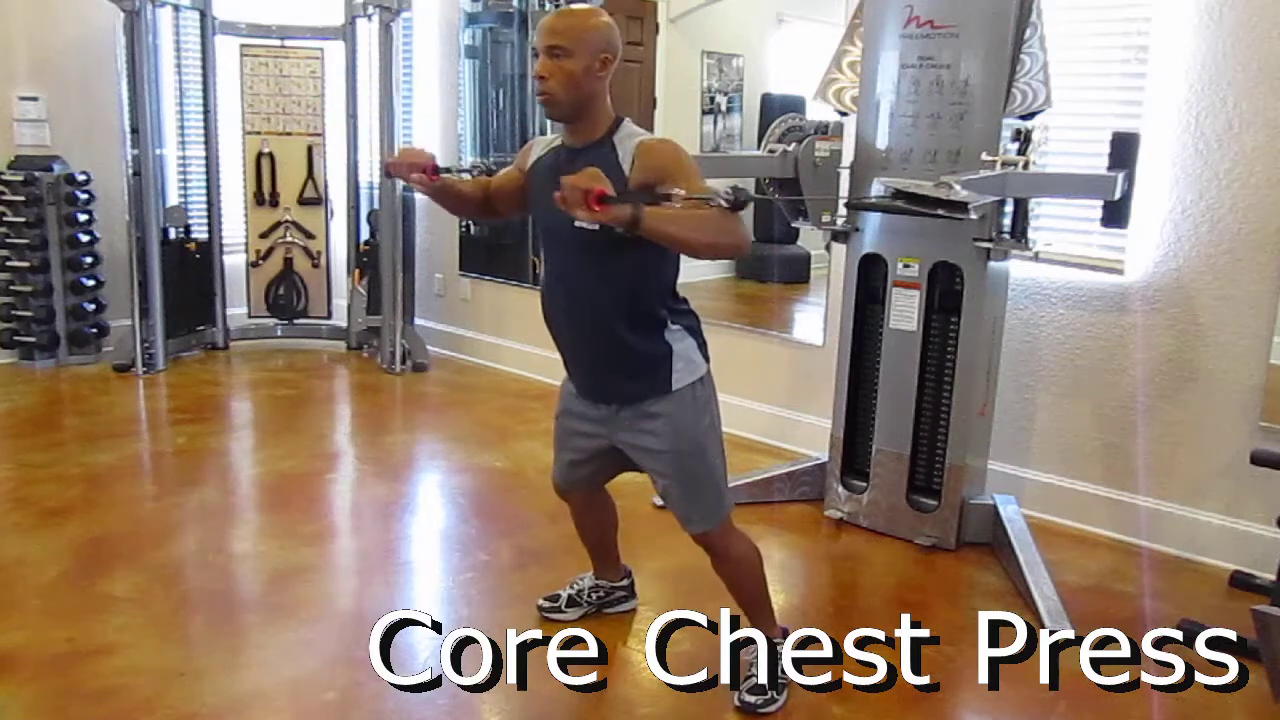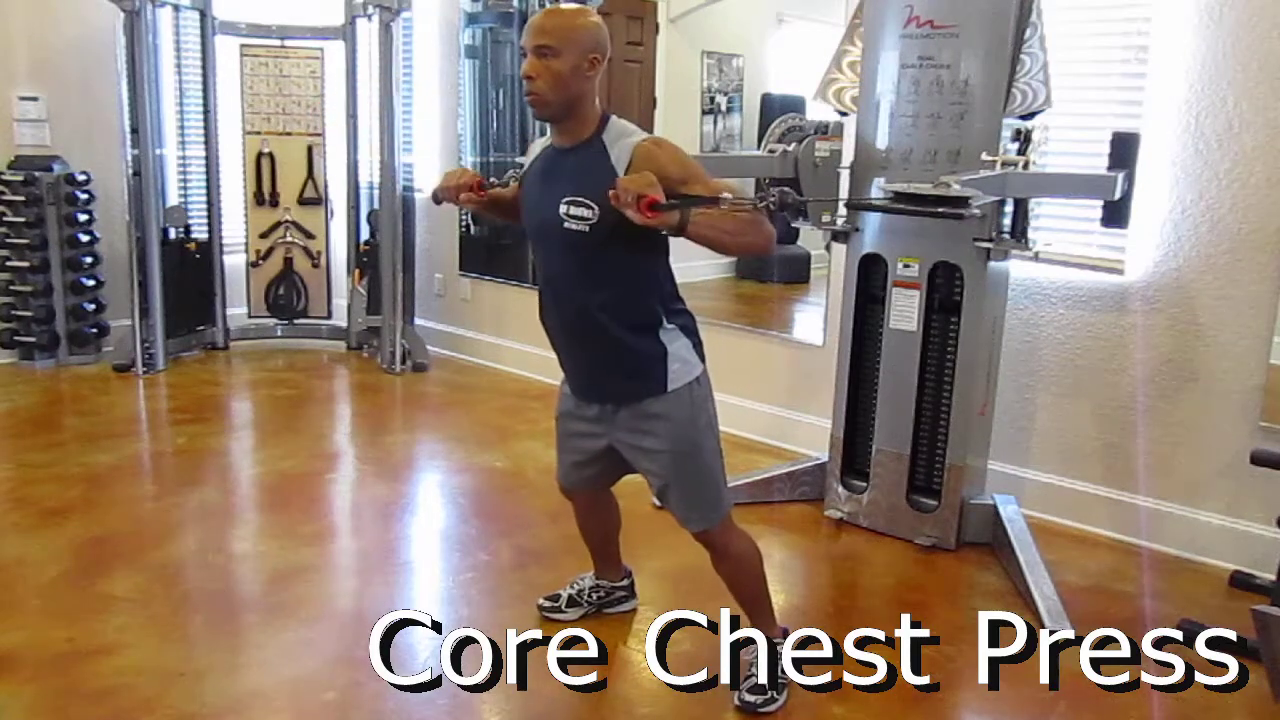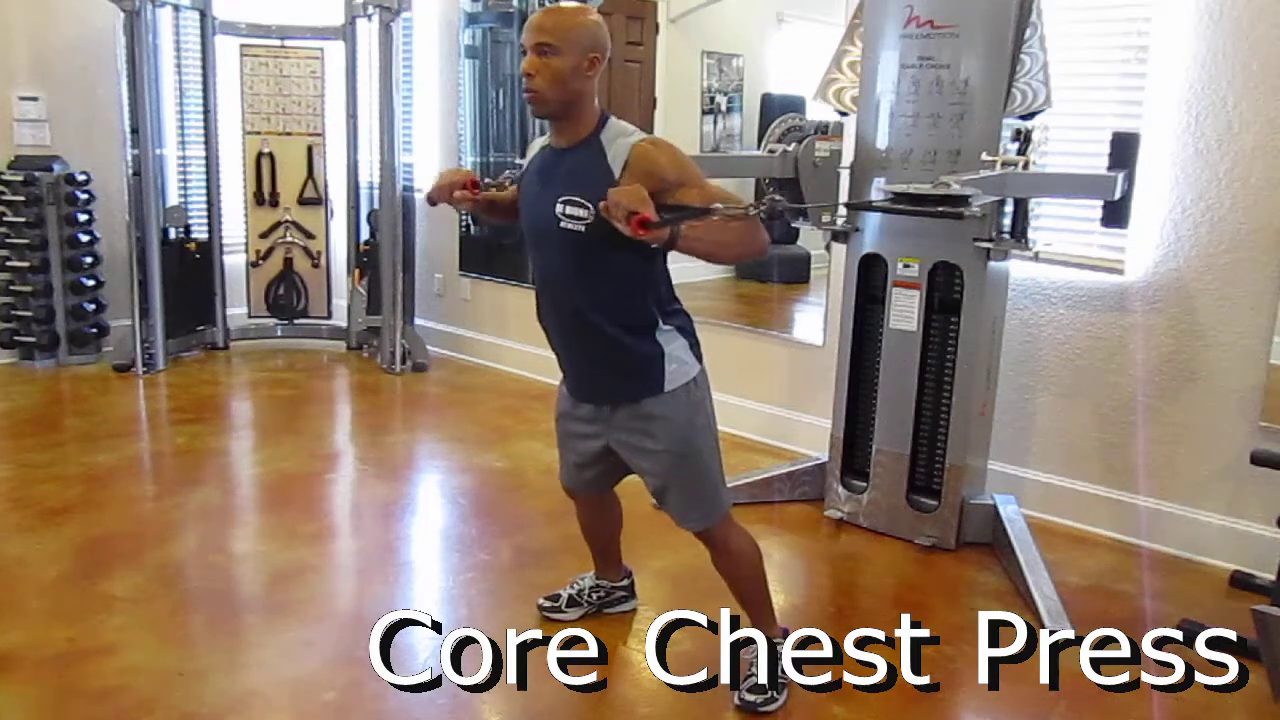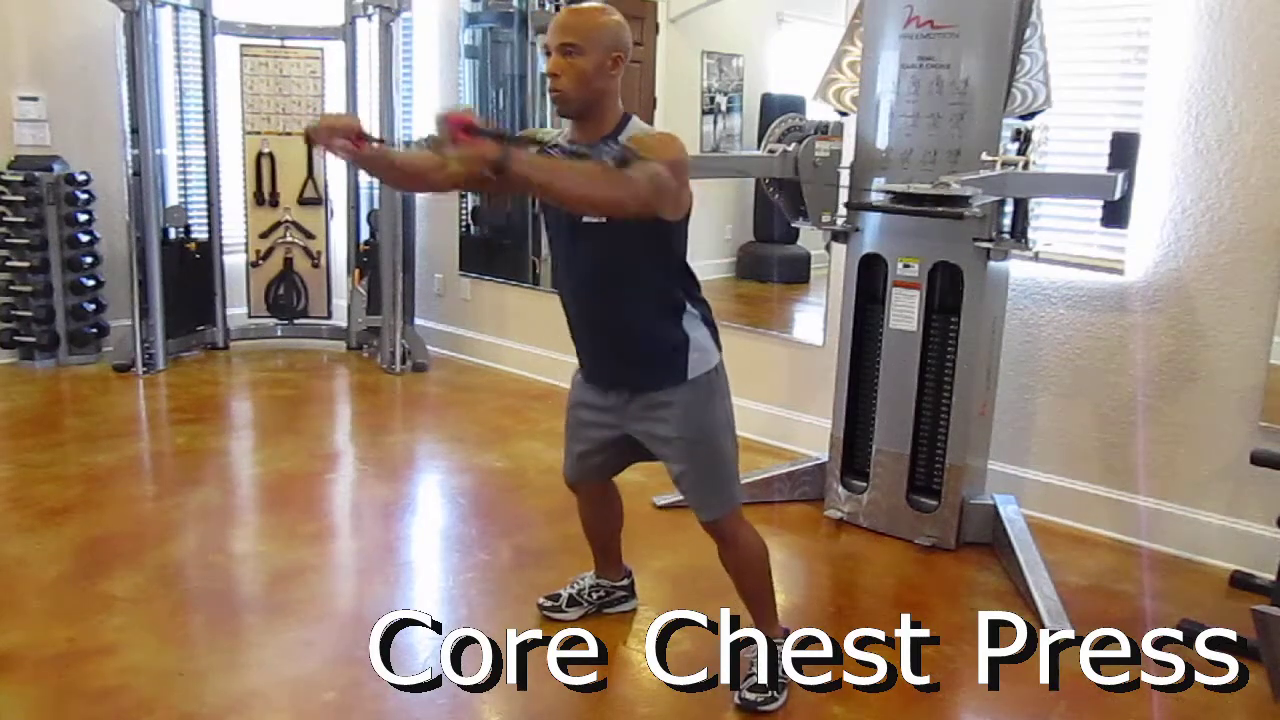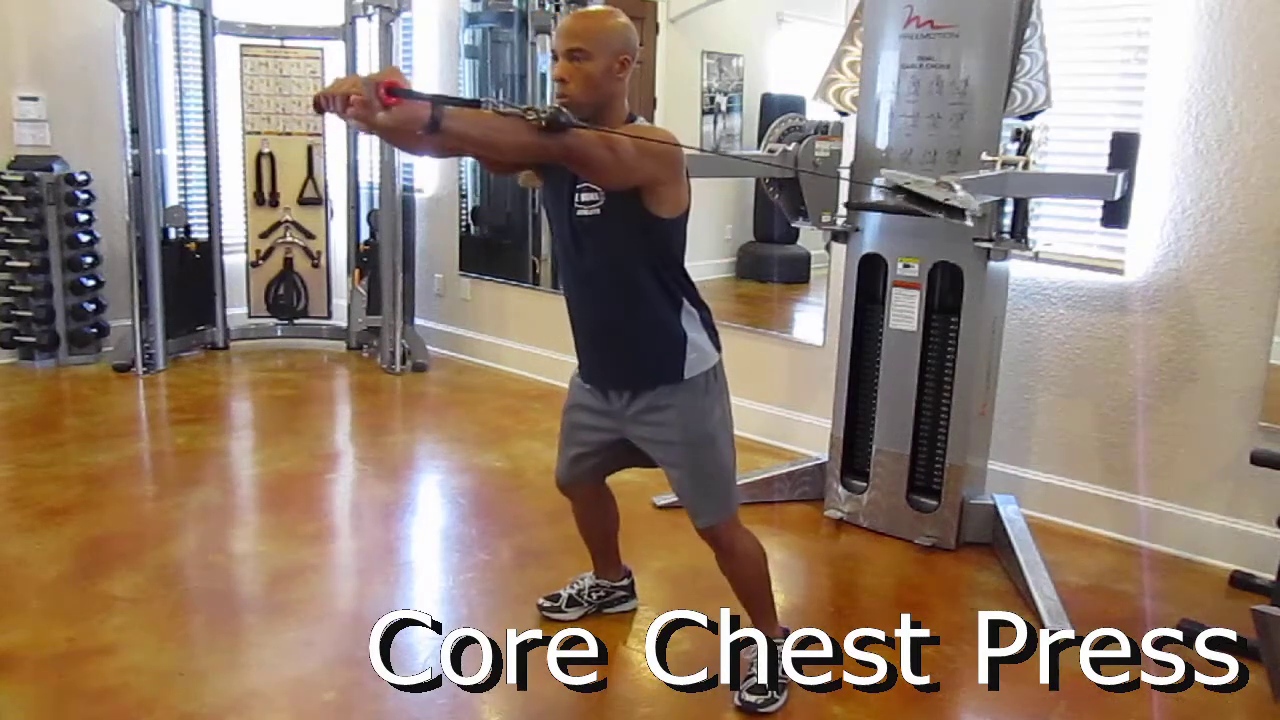
dt=0.4s
person 1, frame 1
left shoulder: (651, 157)
right shoulder: (541, 157)
left elbow: (729, 236)
right elbow: (485, 202)
left wrist: (625, 214)
right wrist: (433, 181)
left hip: (663, 386)
right hip: (587, 382)
left knee: (710, 527)
right knee: (575, 485)
left ankle: (769, 644)
right ankle: (611, 583)
person 1, frame 2
left shoulder: (644, 156)
right shoulder: (540, 157)
left elbow: (757, 233)
left wrist: (671, 217)
right wrist: (480, 196)
left hip: (658, 385)
right hip: (584, 382)
left knee: (709, 524)
right knee: (581, 487)
left ankle: (770, 644)
right ankle: (611, 583)
person 1, frame 3
left shoulder: (641, 157)
right shoulder: (539, 157)
left elbow: (751, 236)
left wrist: (664, 229)
right wrist: (479, 199)
left hip: (655, 385)
right hip: (582, 382)
left knee: (709, 524)
right knee: (584, 489)
left ankle: (770, 644)
right ankle: (612, 584)
person 1, frame 4
left shoulder: (654, 151)
right shoulder: (546, 150)
left elbow: (617, 196)
right elbow: (437, 171)
left wrist: (500, 158)
right wrist: (362, 149)
left hip: (678, 374)
right hip: (600, 372)
left knee: (720, 517)
right knee: (586, 478)
left ankle: (770, 643)
right ankle: (612, 582)
person 1, frame 5
left shoulder: (653, 152)
right shoulder: (550, 150)
left elbow: (557, 142)
right elbow: (456, 143)
left wrist: (428, 114)
right wrist: (370, 115)
left hip: (676, 378)
right hip: (599, 374)
left knee: (717, 524)
right knee: (577, 479)
left ankle: (769, 645)
right ankle: (611, 583)
